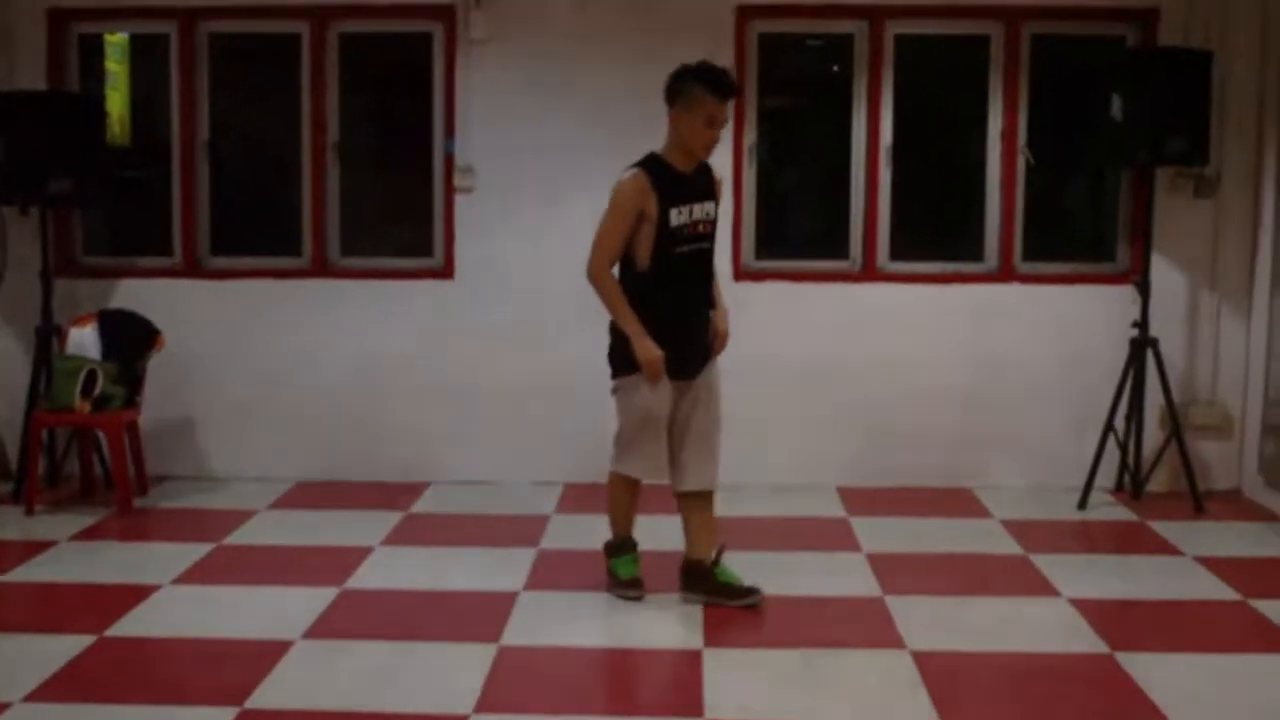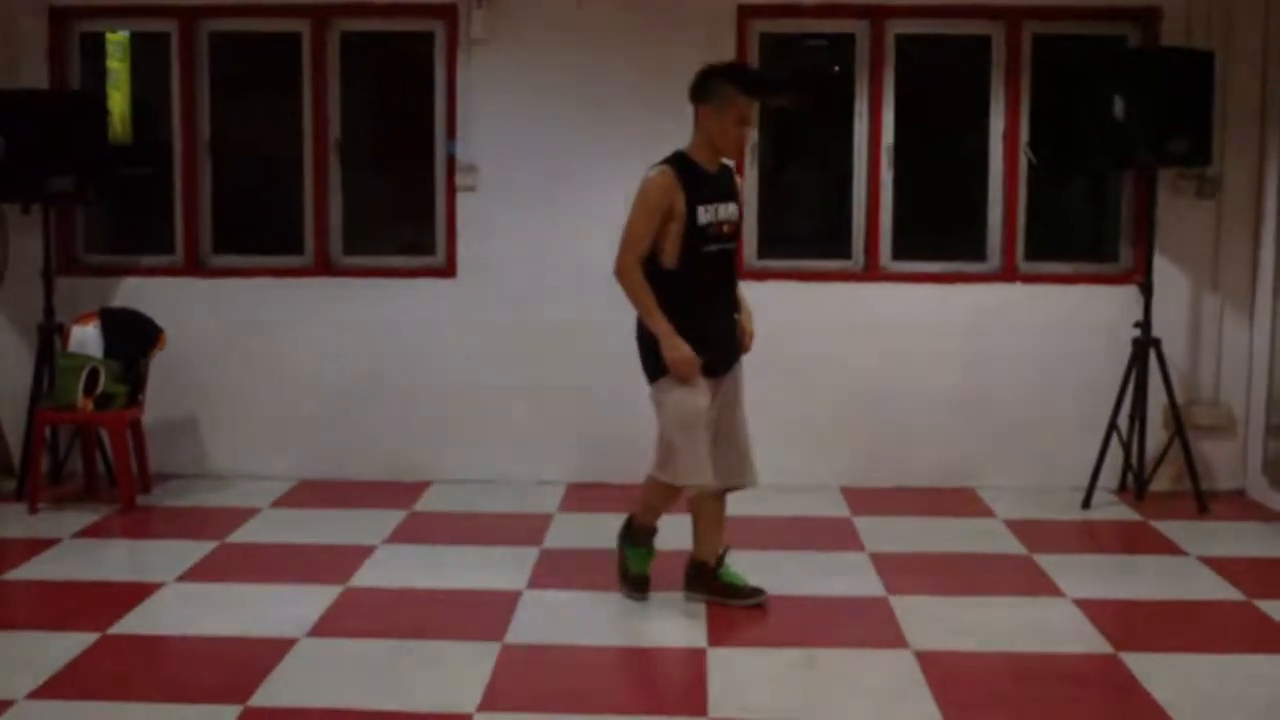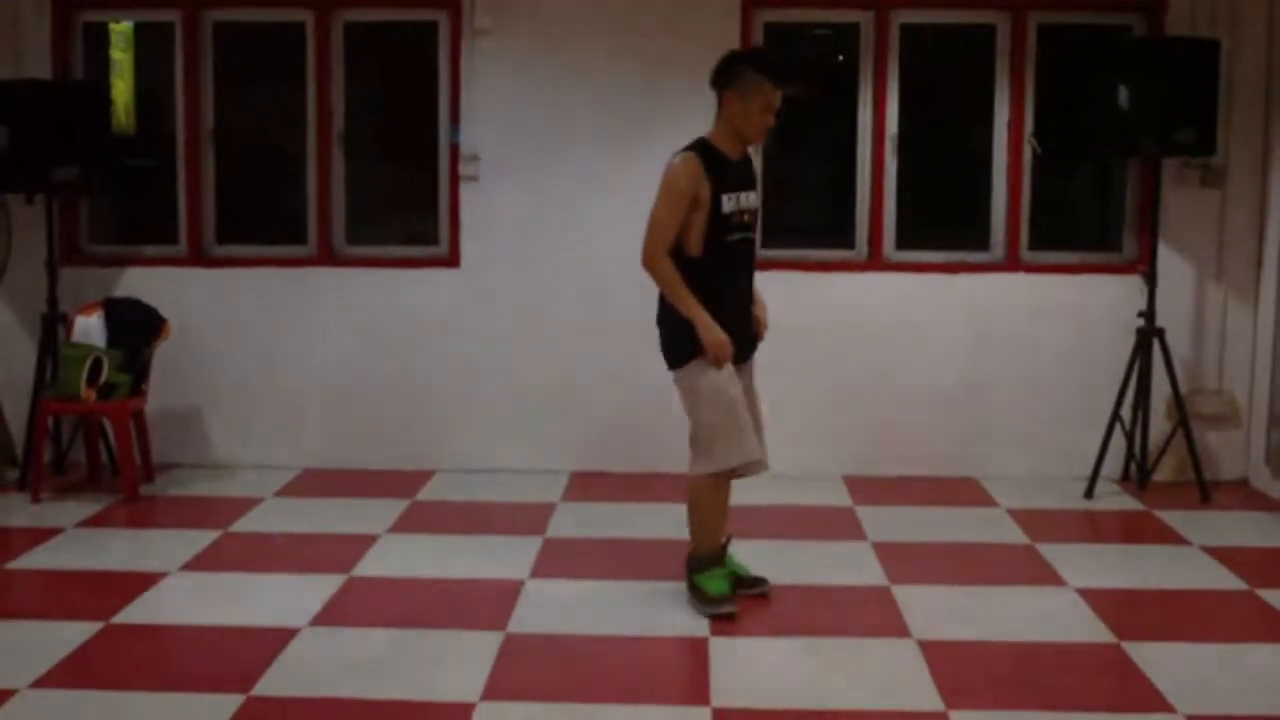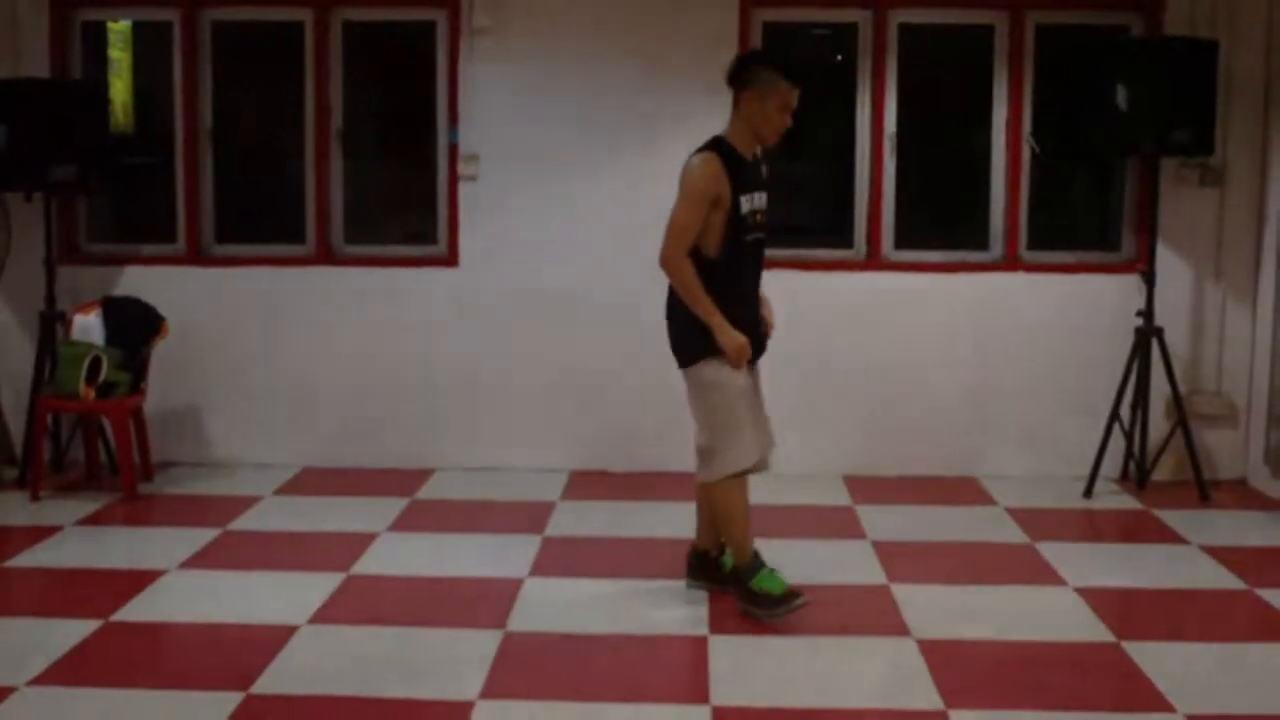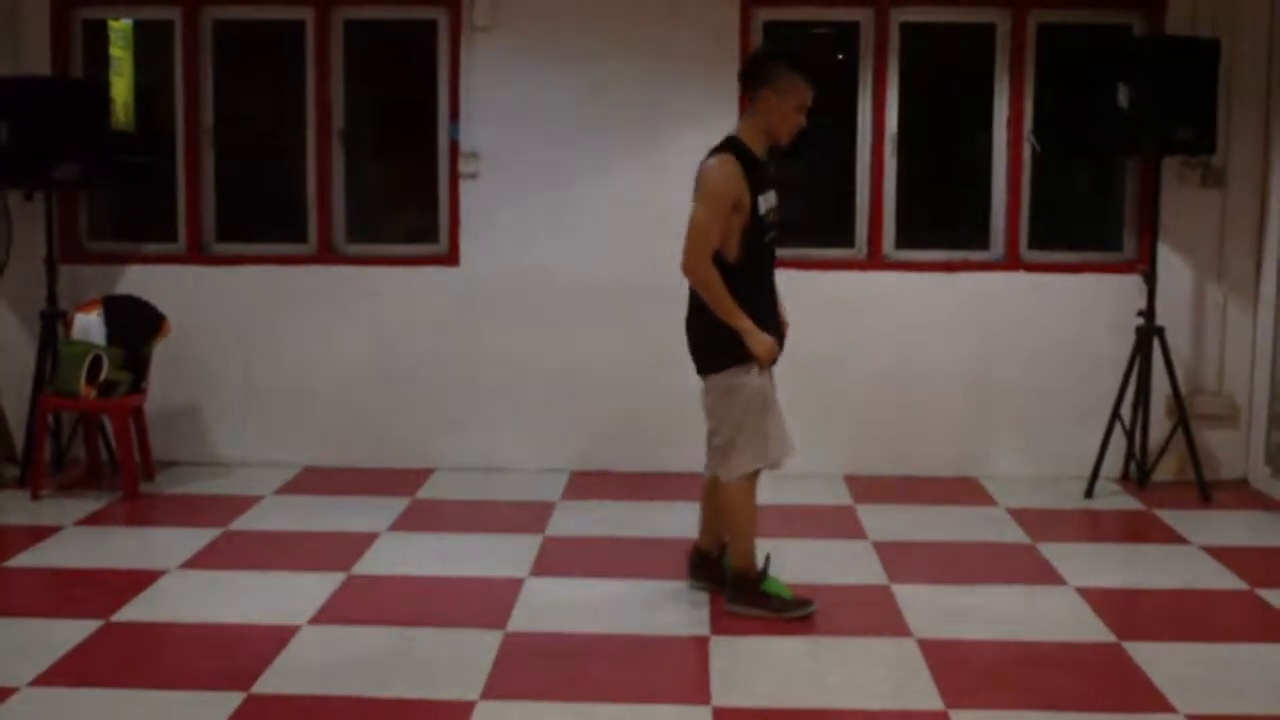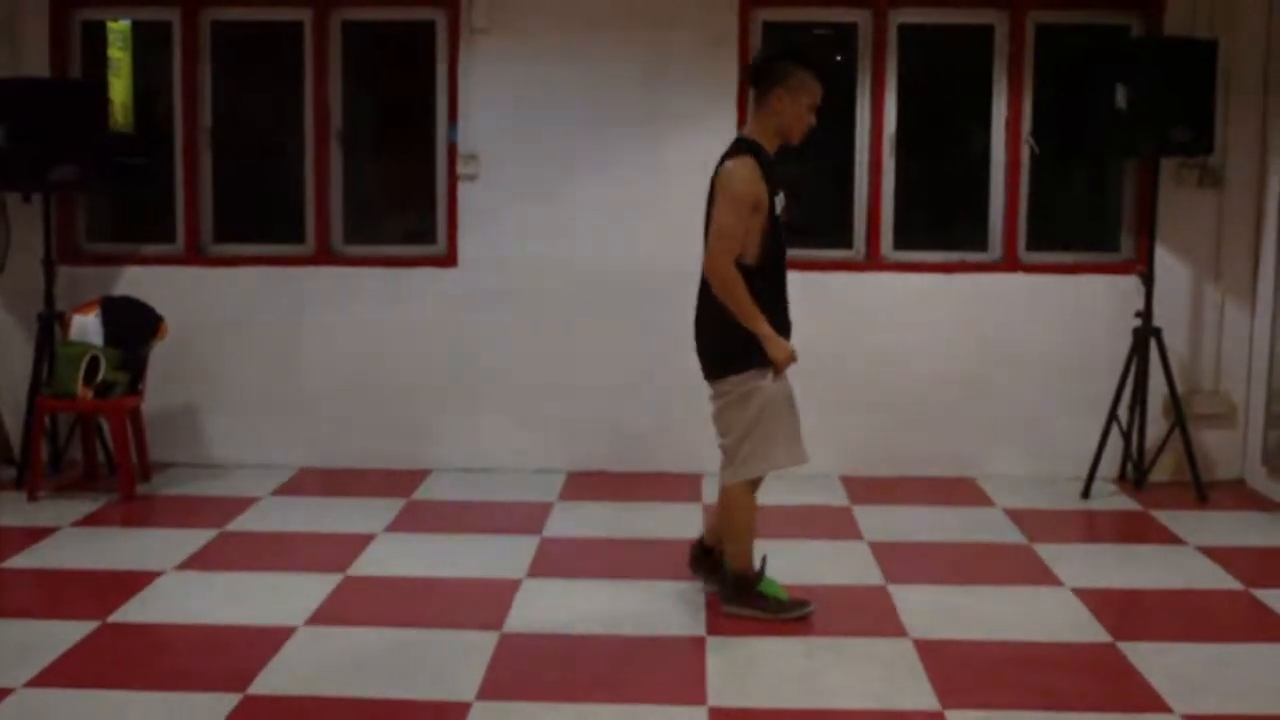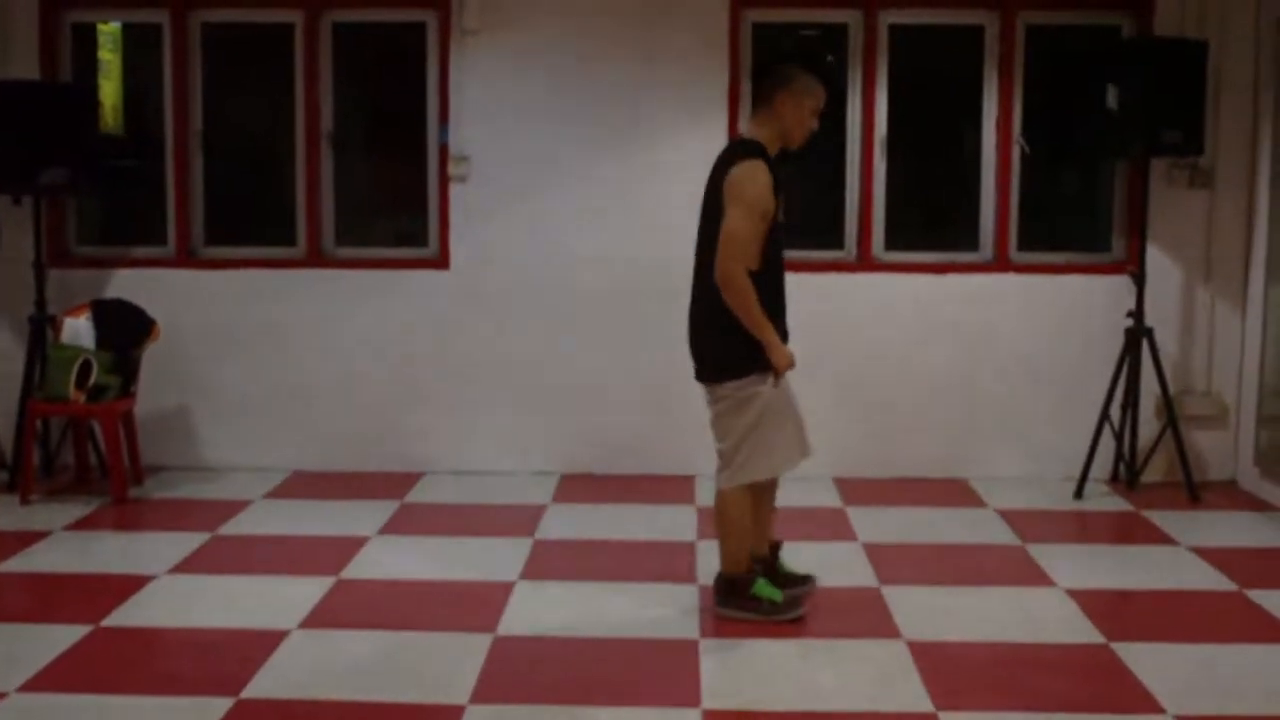
dt=0.2s
person 1, frame 1
left shoulder: (710, 182)
right shoulder: (637, 185)
right elbow: (599, 268)
left wrist: (718, 308)
right wrist: (638, 339)
left hip: (697, 347)
right hip: (647, 350)
left knee: (697, 461)
right knee: (634, 457)
left ankle: (702, 567)
right ankle: (621, 551)
person 1, frame 2
left shoulder: (730, 183)
right shoulder: (665, 182)
right elbow: (627, 266)
left wrist: (741, 310)
right wrist: (668, 338)
left hip: (721, 346)
right hip: (677, 348)
left knee: (718, 463)
right knee: (682, 461)
left ankle: (706, 567)
right ankle: (637, 533)
person 1, frame 3
left shoulder: (747, 168)
right shoulder: (688, 169)
right elbow: (655, 255)
left wrist: (755, 302)
right wrist: (703, 323)
left hip: (735, 333)
right hip: (696, 337)
left knee: (727, 453)
right knee: (717, 450)
left ankle: (708, 558)
right ankle: (708, 566)
person 1, frame 4
left shoulder: (754, 168)
right shoulder: (707, 168)
right elbow: (673, 257)
left wrist: (758, 305)
right wrist: (721, 327)
left hip: (735, 332)
right hip: (706, 337)
left knee: (719, 454)
right knee: (732, 455)
left ankle: (706, 557)
right ankle: (746, 574)
person 1, frame 5
left shoulder: (756, 165)
right shoulder: (724, 169)
right elbow: (696, 263)
left wrist: (768, 314)
right wrist: (749, 331)
left hip: (744, 336)
right hip: (727, 340)
left knee: (728, 457)
right knee: (743, 460)
left ankle: (707, 559)
right ankle: (745, 581)
person 1, frame 6
left shoulder: (757, 164)
right shoulder: (743, 170)
right elbow: (719, 268)
left wrist: (769, 333)
right wrist: (769, 336)
left hip: (748, 340)
right hip: (737, 342)
left knee: (755, 456)
right knee: (747, 462)
left ankle: (710, 551)
right ankle: (740, 584)
person 1, frame 7
left shoulder: (742, 160)
right shoulder: (753, 174)
right elbow: (729, 273)
left wrist: (768, 340)
right wrist: (773, 343)
left hip: (738, 341)
right hip: (737, 346)
left knee: (764, 455)
right knee: (743, 466)
left ankle: (761, 563)
right ankle: (734, 586)
